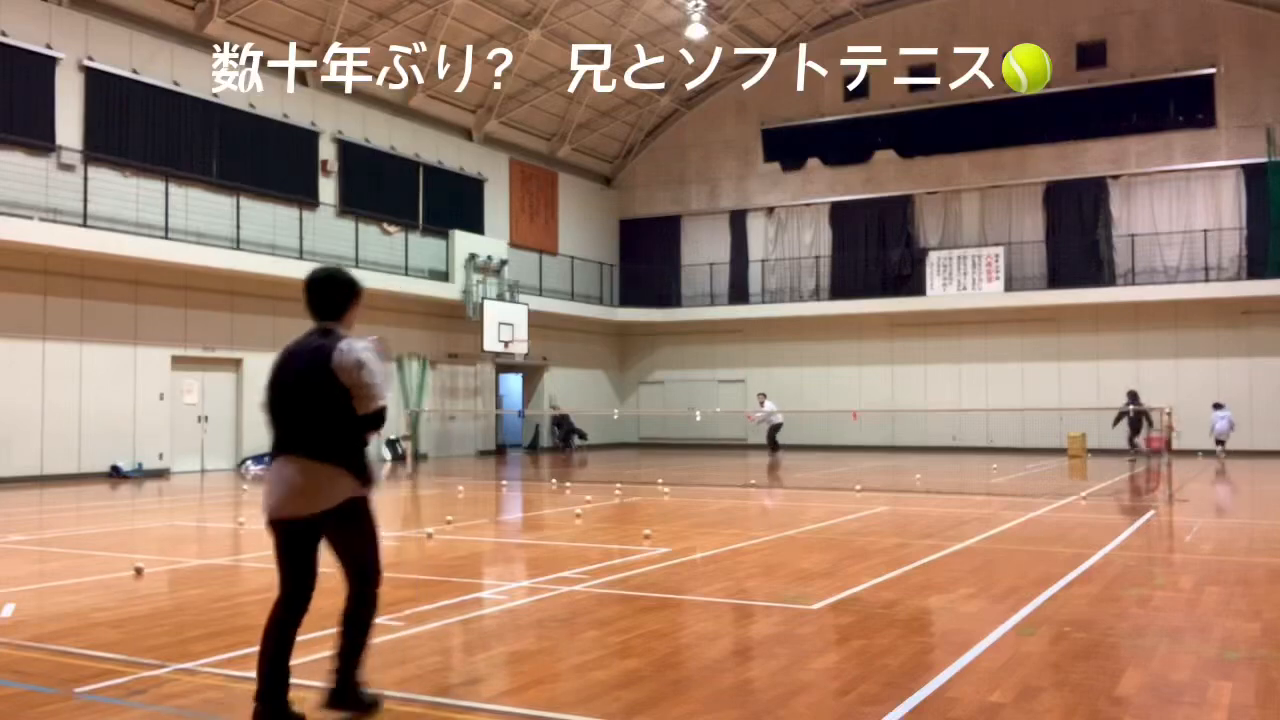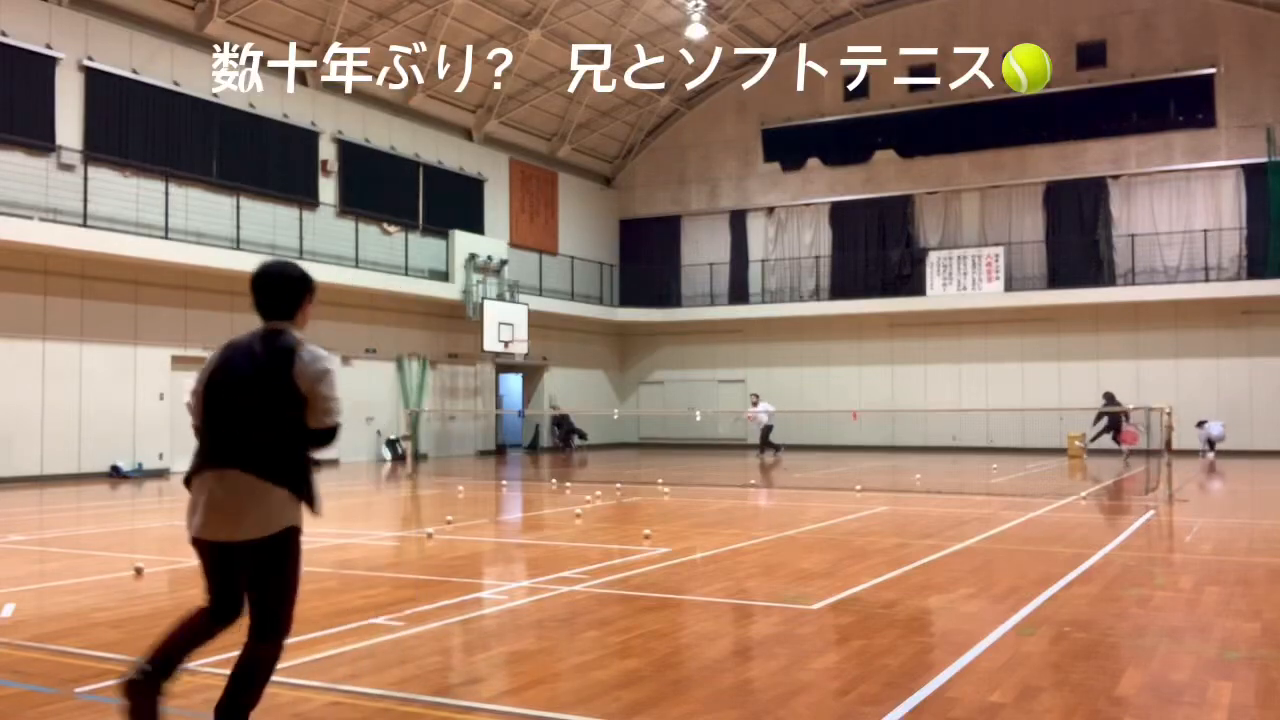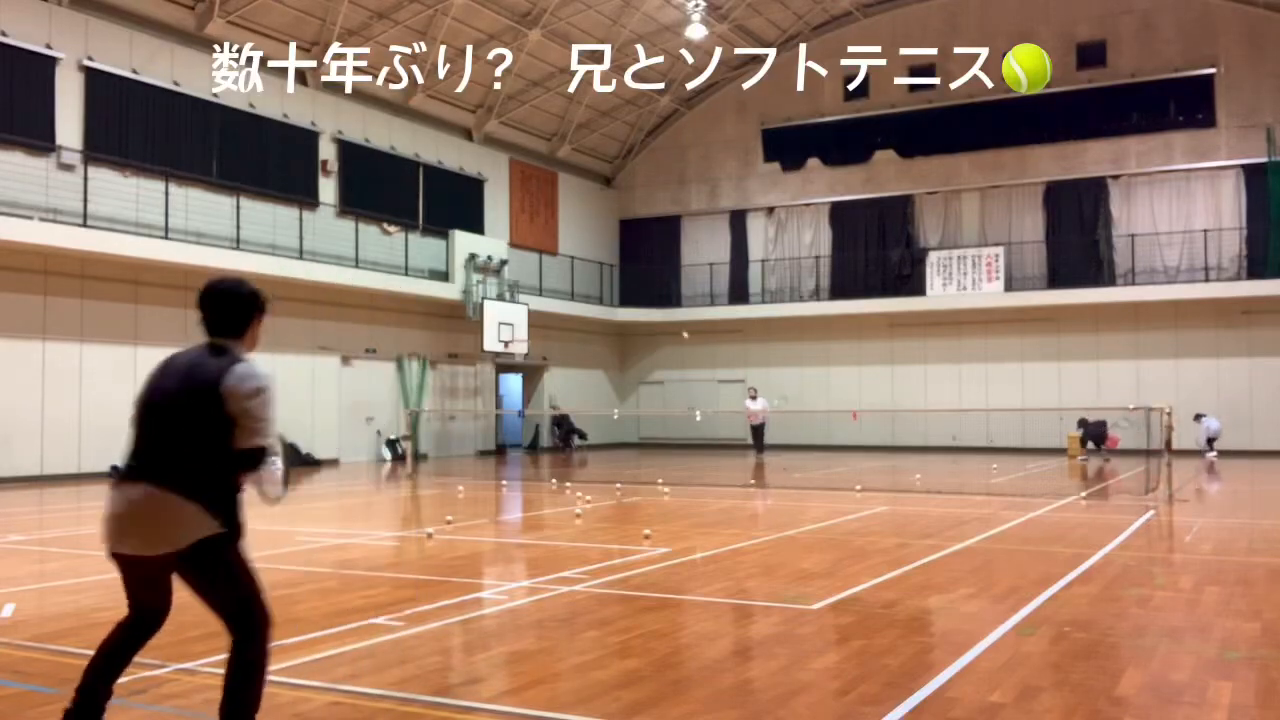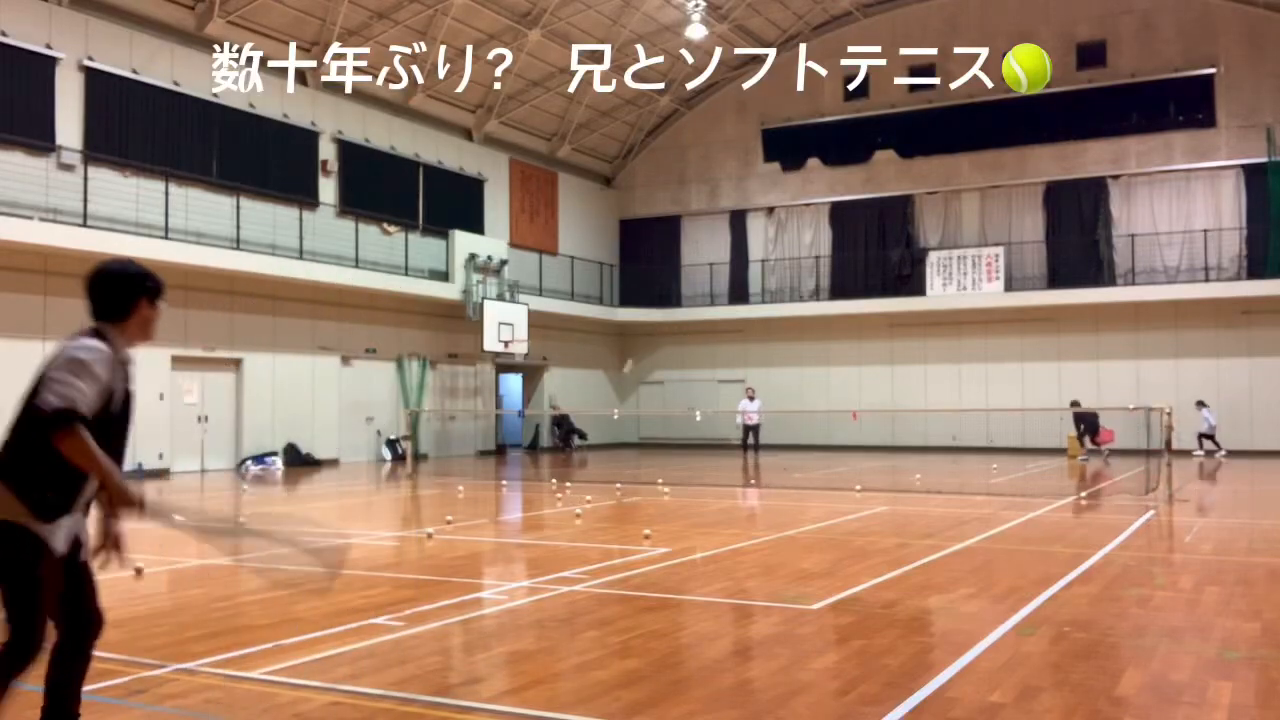
dt=0.4s
person 1, frame 1
left shoulder: (286, 357)
right shoulder: (352, 352)
left elbow: (279, 416)
right elbow: (372, 419)
right wrist: (354, 434)
left hip: (284, 487)
right hip: (334, 484)
left knee: (294, 594)
right knee: (364, 581)
person 1, frame 2
left shoulder: (224, 356)
right shoulder: (310, 360)
left elbow: (200, 423)
right elbow: (322, 433)
left hip: (209, 501)
right hip: (267, 508)
left knee: (222, 610)
right knee: (270, 627)
left ankle: (148, 677)
person 1, frame 3
left shoulder: (171, 367)
right shoulder: (247, 376)
left elbow: (148, 436)
right elbow: (250, 460)
right wrist: (230, 476)
left hip: (127, 513)
right hip: (188, 522)
left knee: (144, 621)
right knee: (252, 627)
person 1, frame 4
left shoulder: (110, 361)
right shoulder: (88, 354)
right elbow: (60, 423)
left wrist: (109, 518)
right wrist: (115, 486)
left hip: (55, 515)
left knee: (81, 626)
